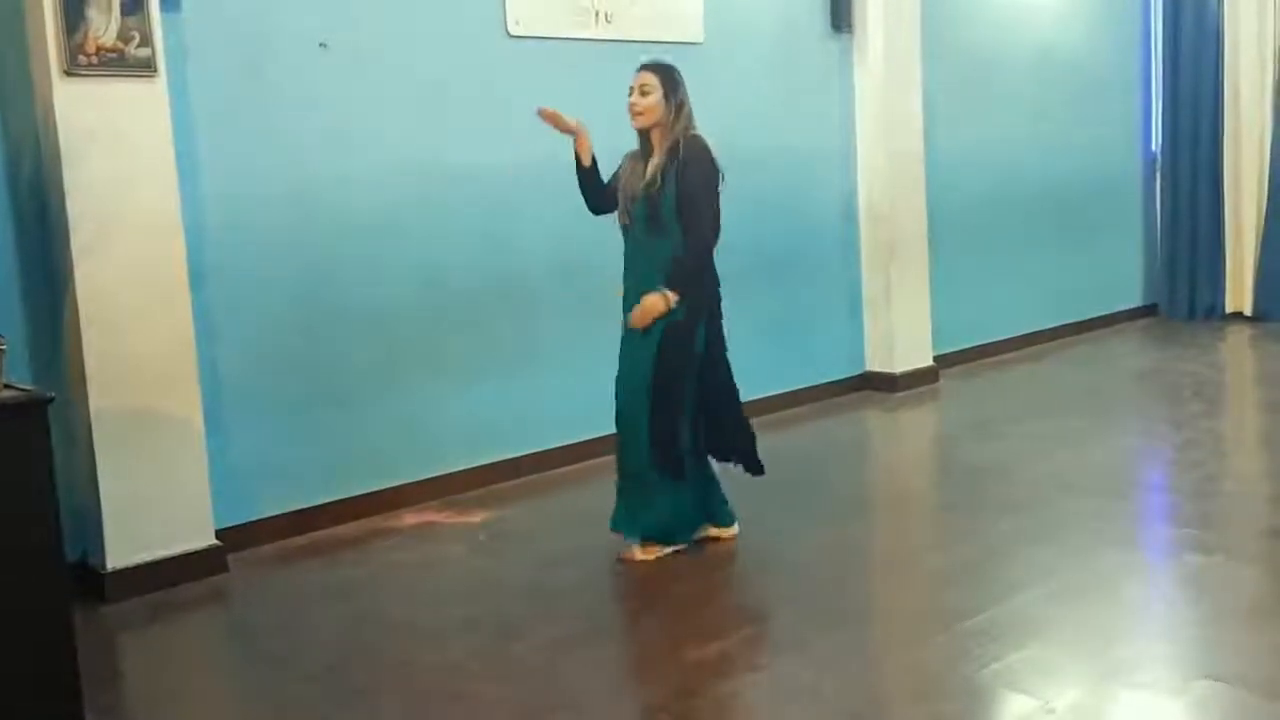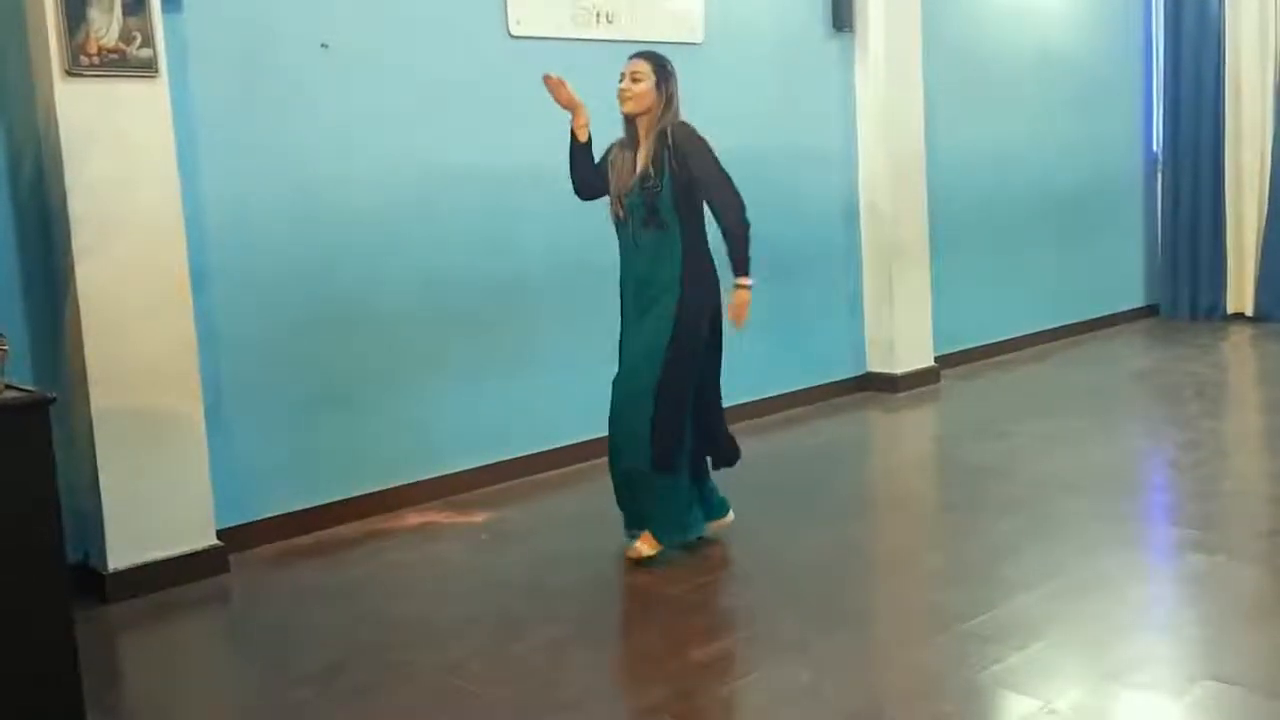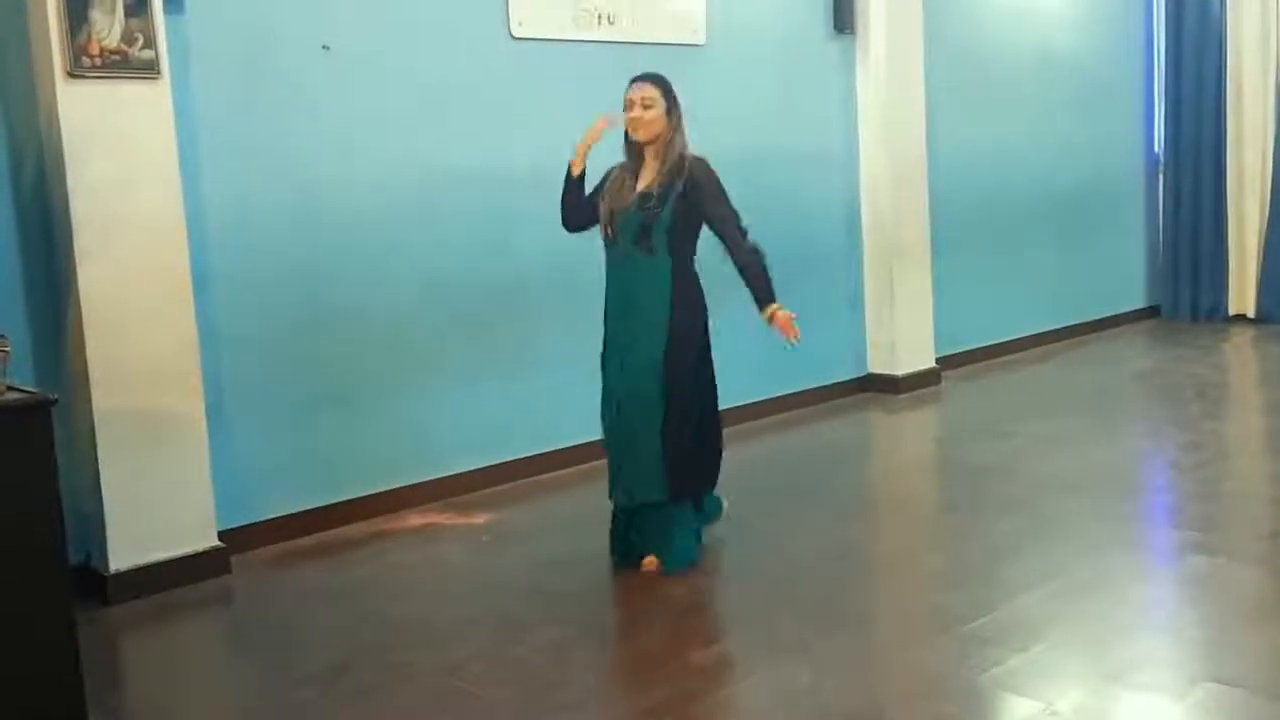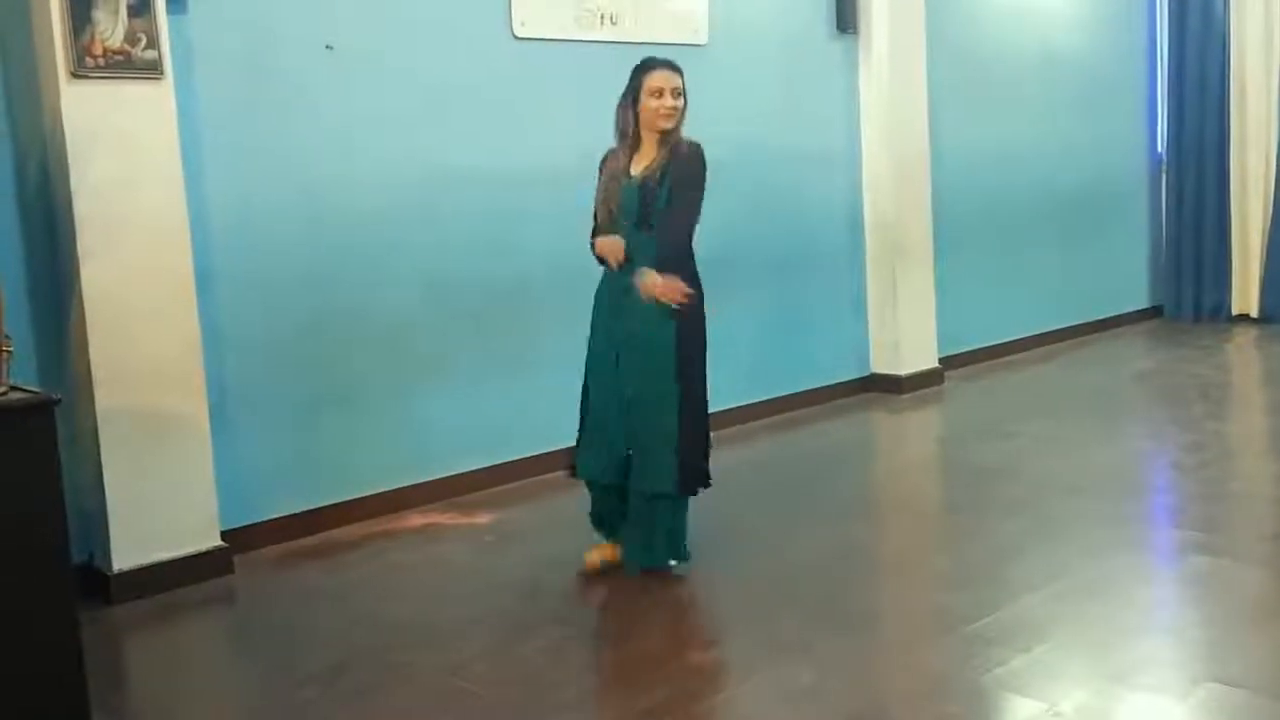
dt=0.2s
person 1, frame 1
left shoulder: (692, 154)
right shoulder: (635, 164)
left elbow: (705, 233)
right elbow: (600, 202)
left wrist: (668, 294)
right wrist: (581, 142)
left hip: (683, 303)
right hip: (648, 302)
left knee: (657, 404)
right knee: (659, 406)
left ankle: (664, 528)
right ankle: (712, 516)
person 1, frame 2
left shoulder: (681, 141)
right shoulder: (622, 153)
left elbow: (729, 206)
right elbow: (586, 187)
left wrist: (741, 279)
right wrist: (578, 119)
left hip: (682, 293)
right hip: (641, 296)
left knee: (649, 399)
right knee: (668, 403)
left ankle: (665, 521)
right ankle: (705, 509)
person 1, frame 3
left shoulder: (692, 174)
right shoulder: (618, 179)
left elbow: (734, 238)
right elbow: (573, 220)
left wrist: (768, 303)
right wrist: (579, 157)
left hip: (672, 317)
right hip: (625, 318)
left knee: (659, 422)
right knee: (628, 421)
left ankle: (668, 543)
right ankle: (690, 514)
person 1, frame 4
left shoulder: (687, 156)
right shoulder: (613, 161)
left elbow: (678, 231)
right elbow: (601, 231)
left wrist: (656, 273)
right wrist: (601, 242)
left hip: (665, 306)
right hip: (615, 303)
left knee: (662, 419)
right knee: (605, 416)
left ankle: (658, 546)
right ankle: (614, 534)
